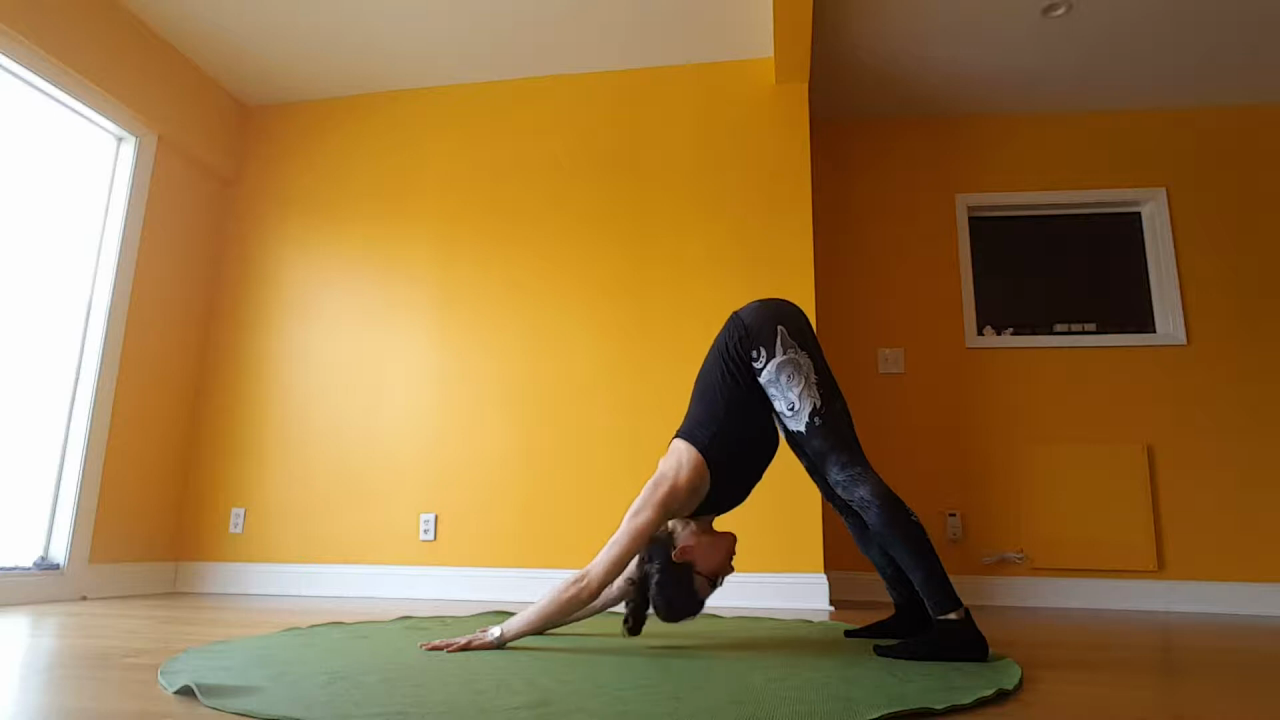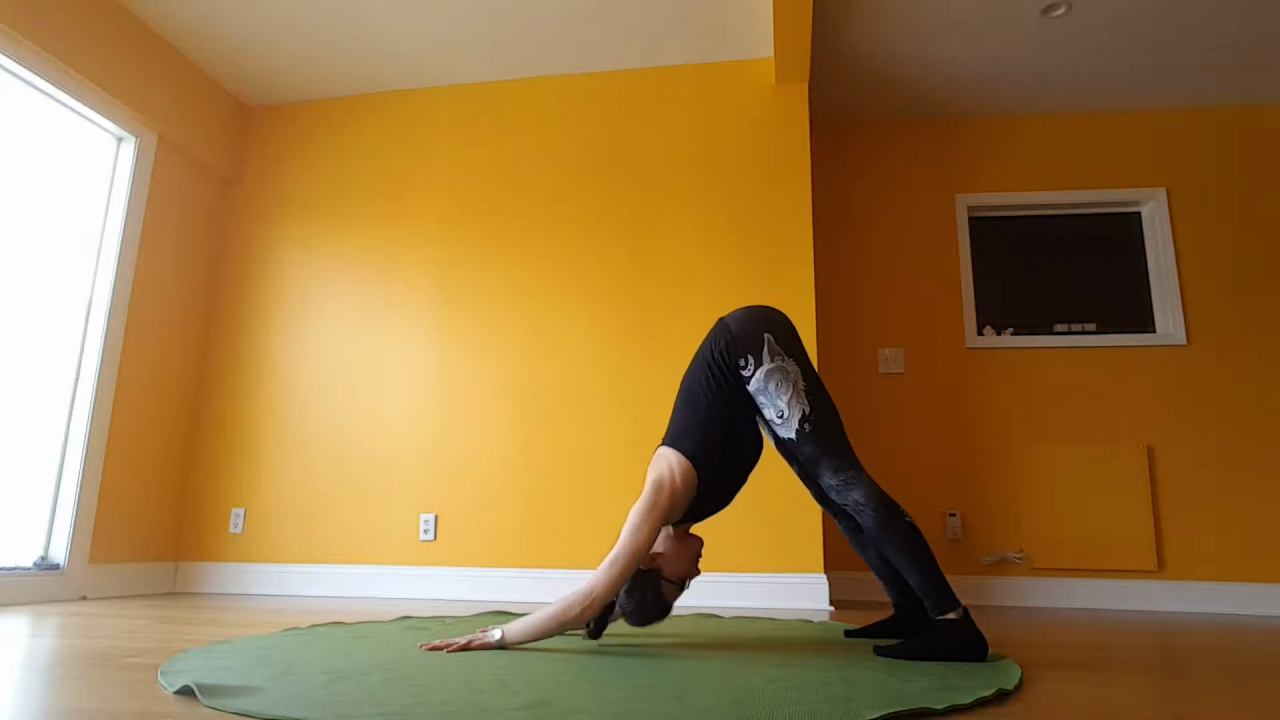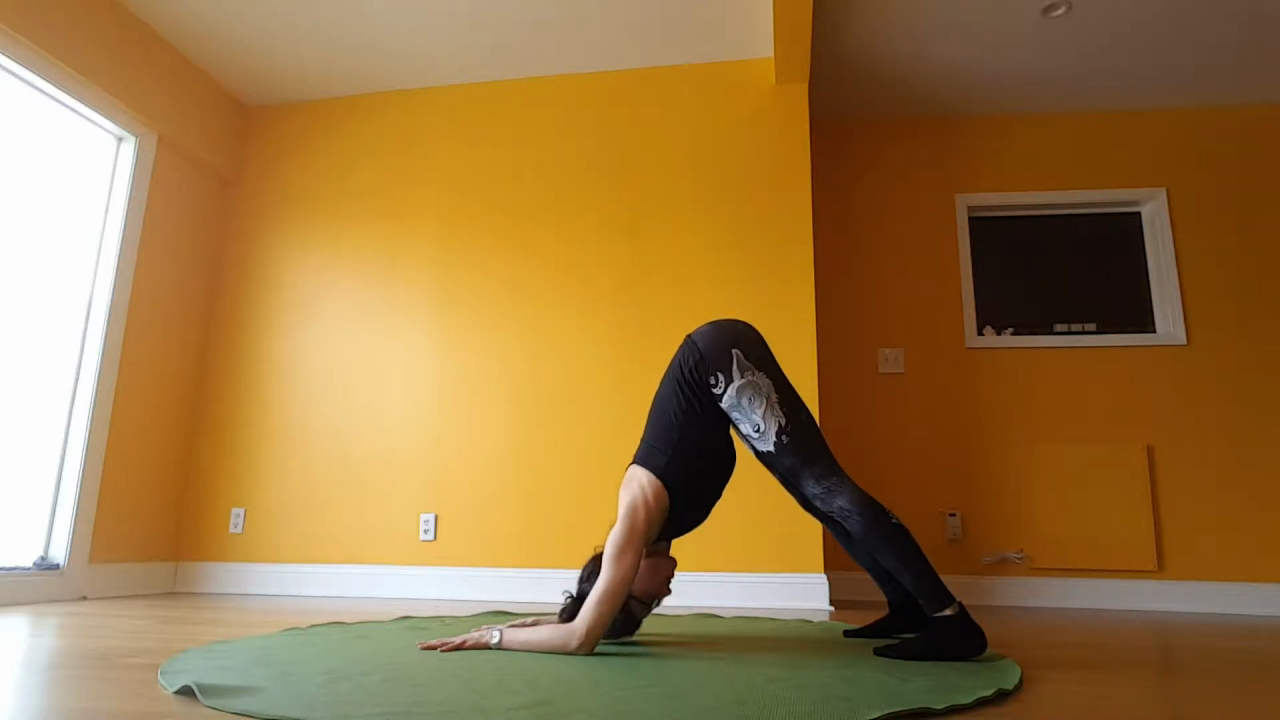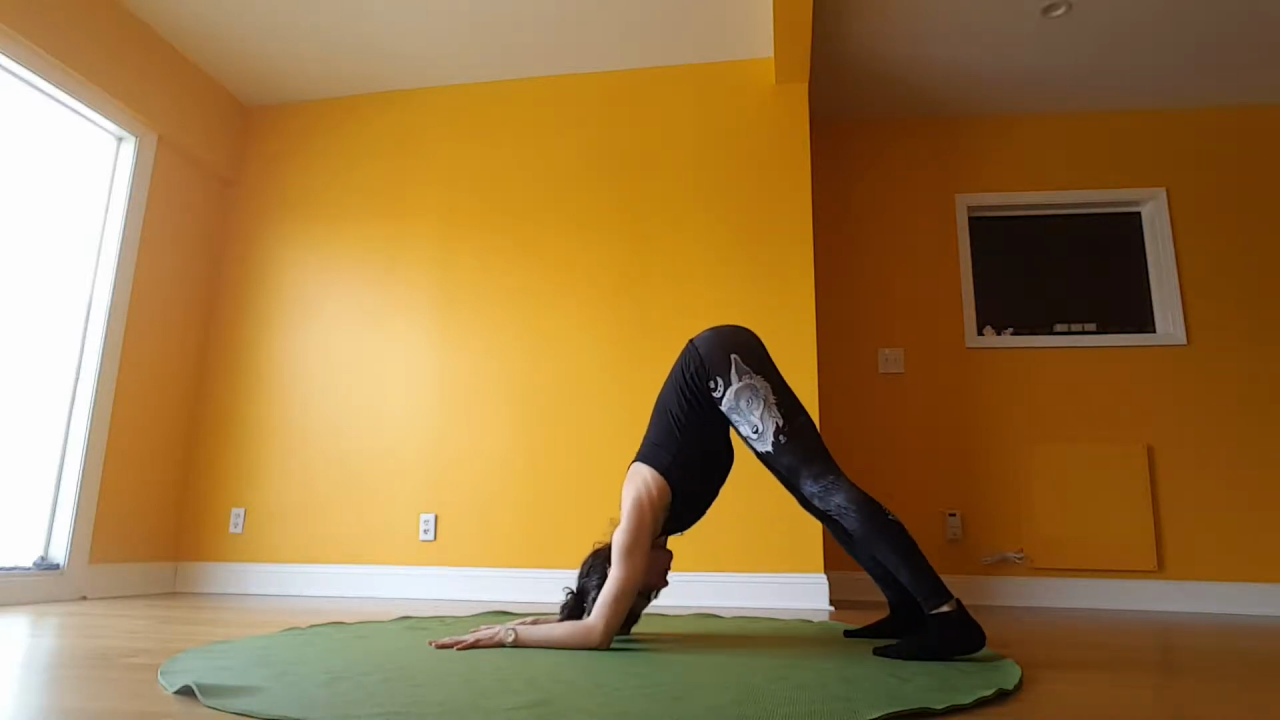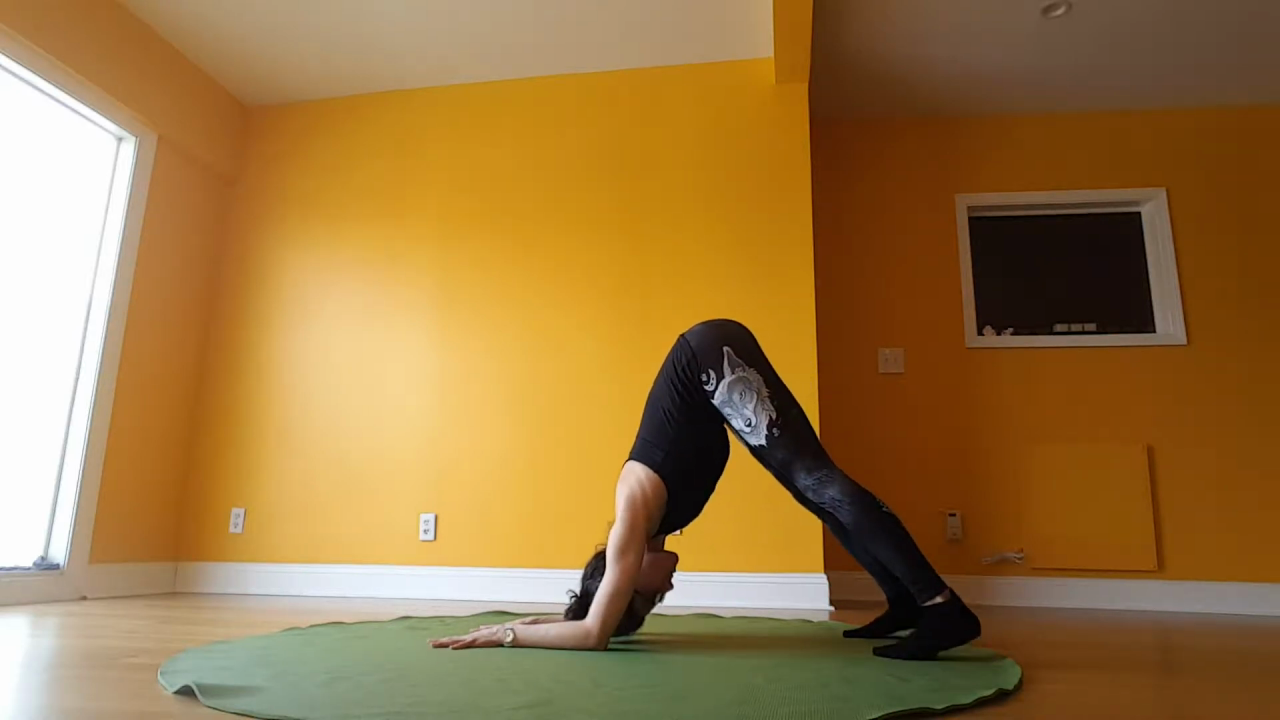
dt=1s
person 1, frame 1
left shoulder: (674, 493)
left elbow: (588, 585)
right elbow: (608, 588)
right wrist: (525, 626)
left hip: (764, 337)
right hip: (763, 348)
left knee: (848, 479)
right knee: (843, 487)
left ankle: (953, 622)
right ankle: (914, 609)
person 1, frame 2
left shoulder: (663, 497)
right shoulder: (670, 502)
left elbow: (588, 601)
right elbow: (596, 602)
left wrist: (498, 636)
right wrist: (512, 627)
left hip: (751, 344)
right hip: (750, 356)
left knee: (841, 482)
right knee: (834, 490)
left ankle: (951, 621)
right ankle: (913, 609)
person 1, frame 3
left shoulder: (635, 522)
right shoulder: (648, 525)
left elbow: (581, 639)
right elbow: (586, 616)
left wrist: (493, 635)
right wrist: (537, 619)
left hip: (720, 360)
right hip: (721, 365)
left knee: (826, 490)
right knee: (820, 495)
left ankle: (949, 619)
right ankle: (908, 605)
person 1, frame 4
left shoulder: (639, 517)
right shoulder: (644, 522)
left elbow: (599, 633)
right elbow: (597, 612)
left wrist: (510, 634)
right wrist: (526, 621)
left hip: (721, 364)
right hip: (721, 370)
left knee: (822, 487)
right knee: (819, 494)
left ankle: (946, 615)
right ankle: (909, 606)
person 1, frame 5
left shoulder: (634, 521)
right shoulder: (644, 523)
left elbow: (595, 633)
right elbow: (597, 614)
left wrist: (507, 634)
right wrist: (526, 621)
left hip: (713, 356)
right hip: (712, 364)
left knee: (815, 480)
right knee: (812, 486)
left ankle: (940, 607)
right ankle: (905, 599)
